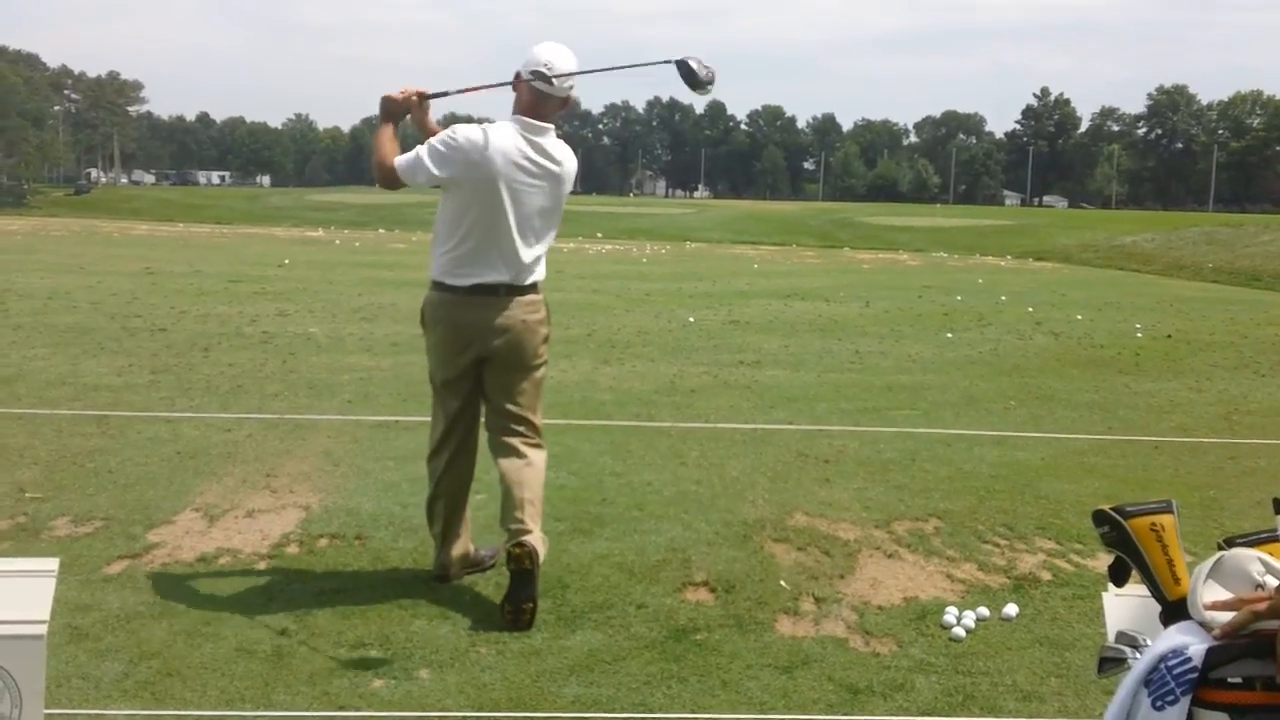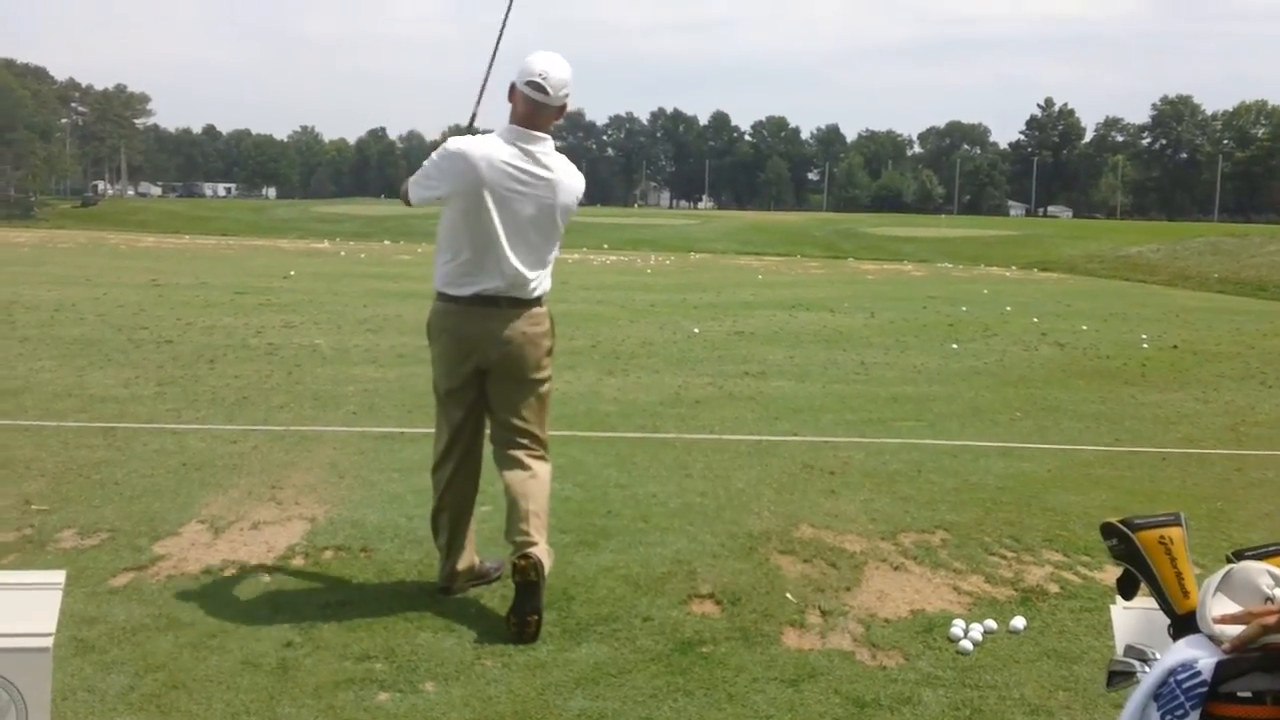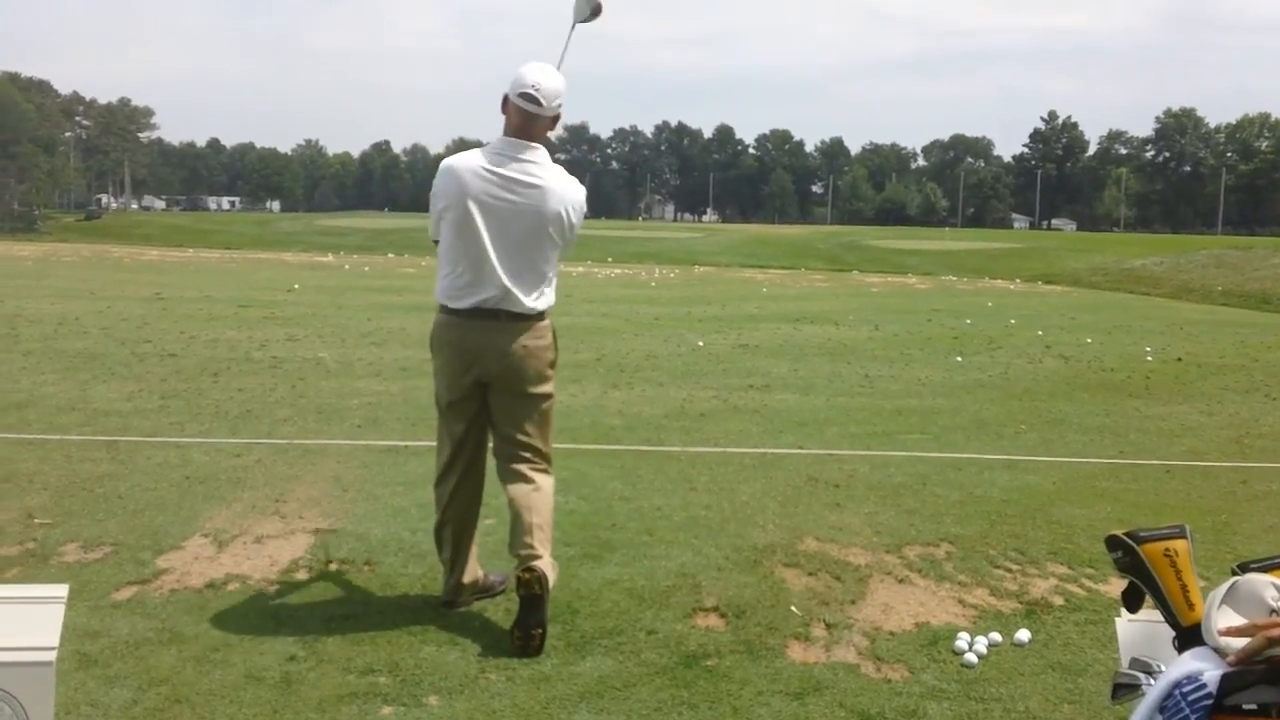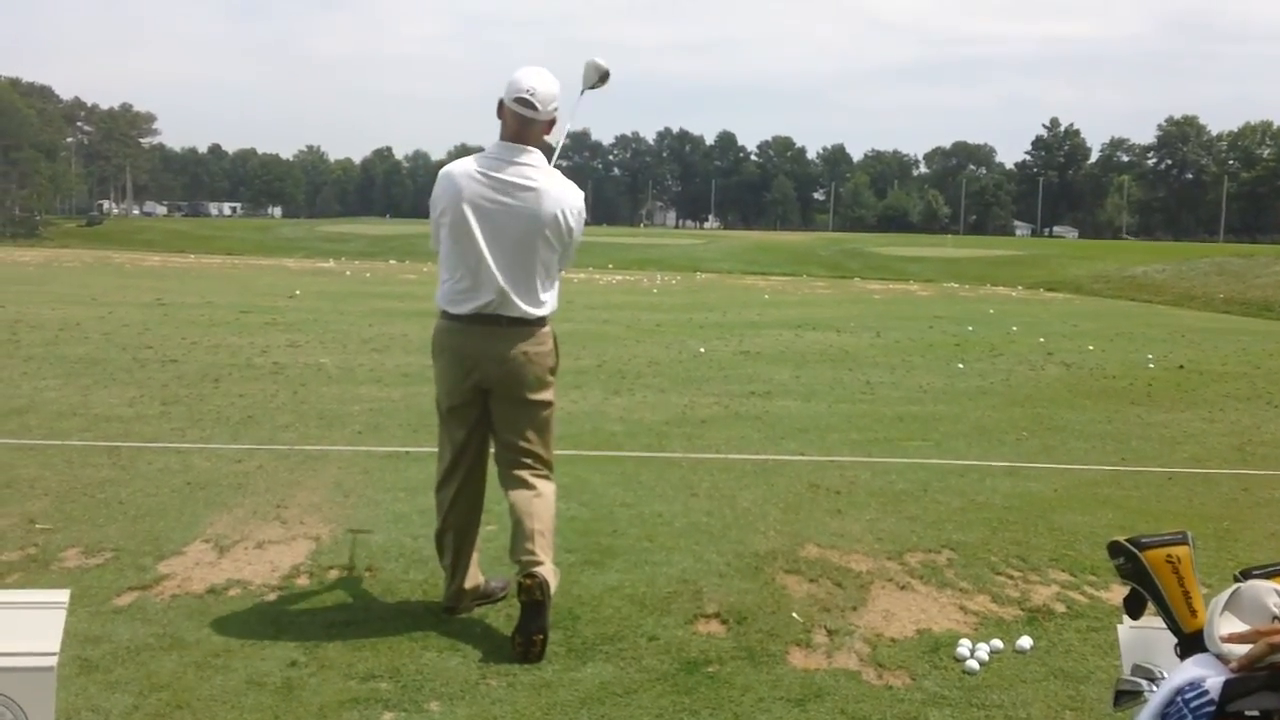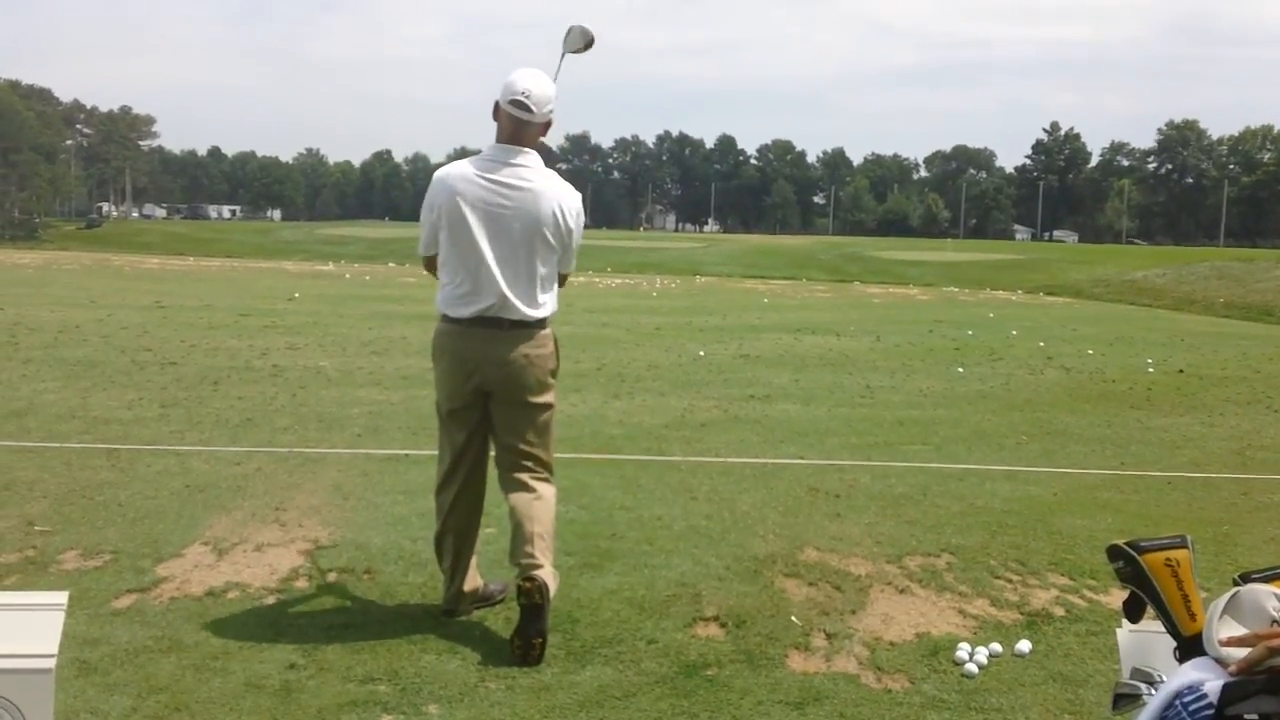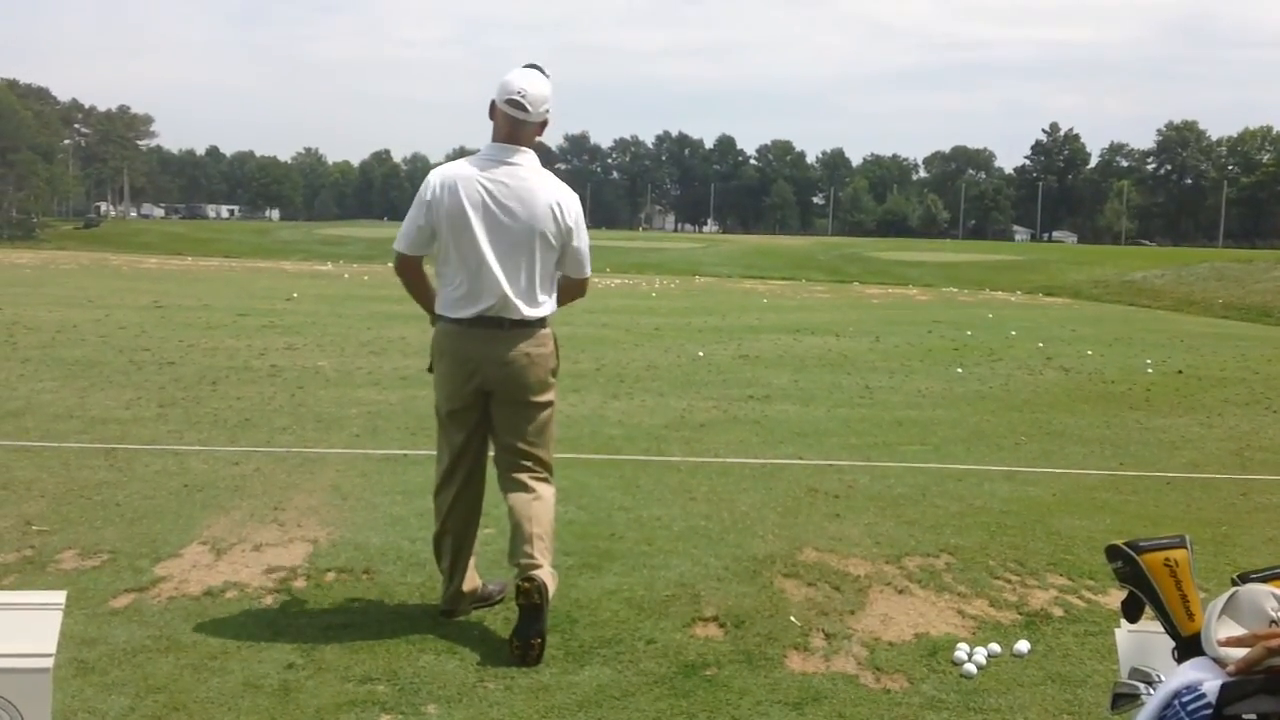
dt=0.2s
person 1, frame 1
left shoulder: (472, 142)
right shoulder: (565, 162)
left elbow: (387, 173)
left wrist: (391, 117)
right wrist: (426, 122)
left hip: (453, 308)
right hip: (520, 312)
left knee: (450, 435)
right knee: (519, 435)
left ankle: (451, 552)
right ankle: (524, 546)
person 1, frame 2
left shoulder: (463, 154)
right shoulder: (570, 179)
left elbow: (411, 193)
left hip: (456, 318)
right hip: (522, 324)
left knee: (455, 446)
right knee: (523, 447)
left ankle: (455, 564)
right ankle: (530, 558)
person 1, frame 3
left shoulder: (456, 170)
right shoulder: (570, 192)
left hip: (457, 331)
right hip: (525, 337)
left knee: (458, 460)
right knee: (527, 461)
left ankle: (460, 577)
right ankle: (534, 571)
person 1, frame 4
left shoulder: (452, 178)
right shoulder: (567, 196)
left hip: (458, 338)
right hip: (526, 343)
left knee: (458, 466)
right knee: (528, 467)
left ankle: (460, 584)
right ankle: (535, 577)
person 1, frame 5
left shoulder: (448, 181)
right shoulder: (564, 197)
left elbow: (431, 261)
right elbow: (559, 277)
left hip: (459, 341)
right hip: (526, 346)
left knee: (458, 470)
right knee: (528, 471)
left ankle: (460, 587)
right ankle: (535, 582)
person 1, frame 6
left shoulder: (444, 181)
right shoulder: (561, 197)
left elbow: (405, 261)
right elbow: (576, 285)
left hip: (458, 343)
right hip: (526, 346)
left knee: (457, 471)
right knee: (528, 471)
left ankle: (458, 587)
right ankle: (534, 582)
